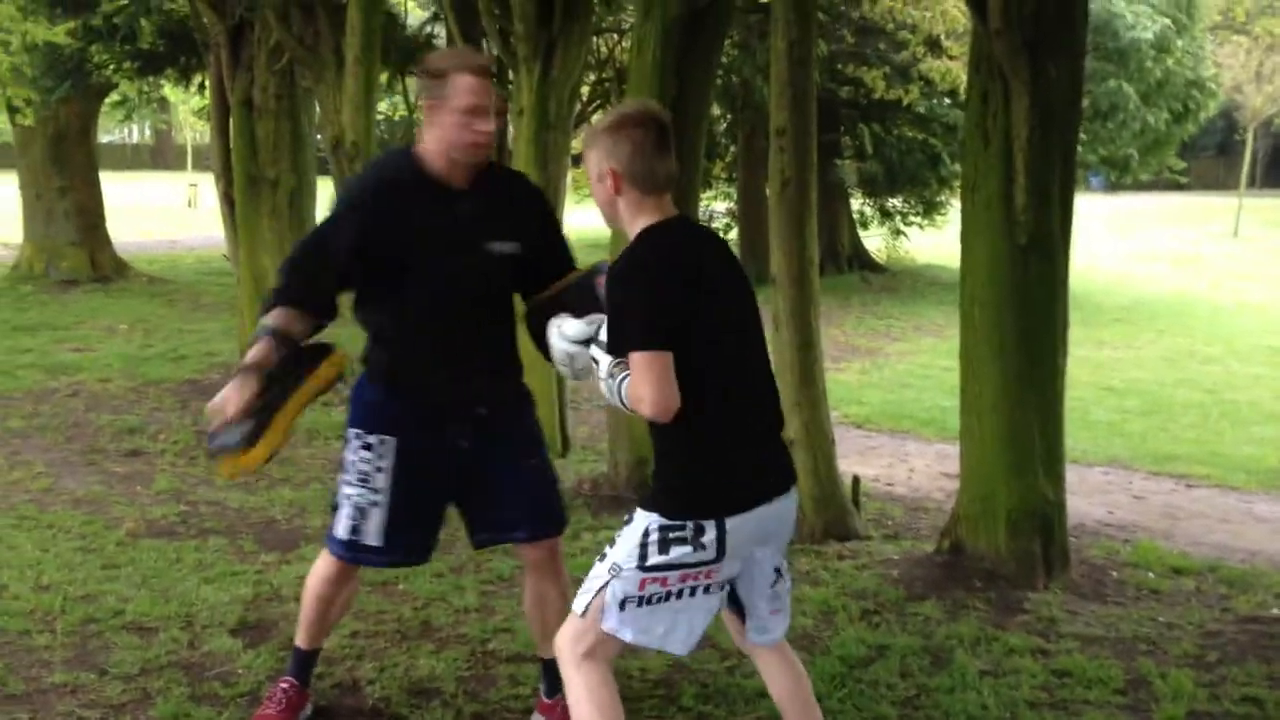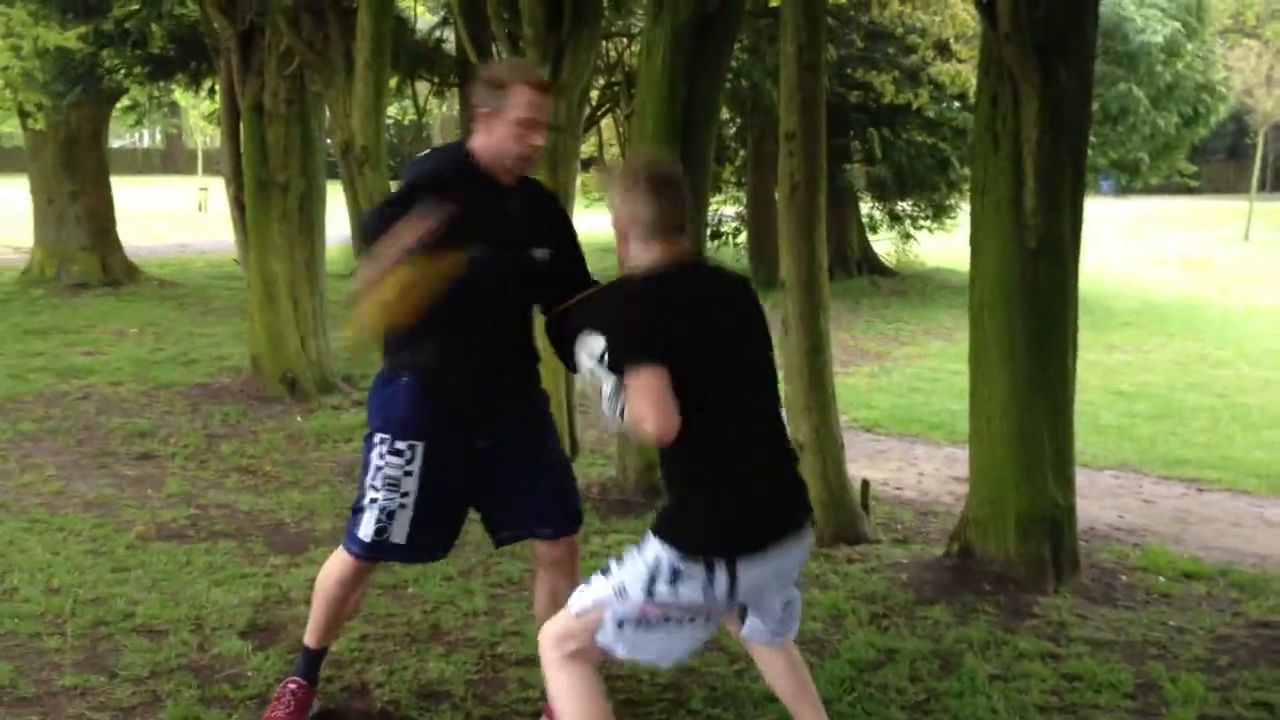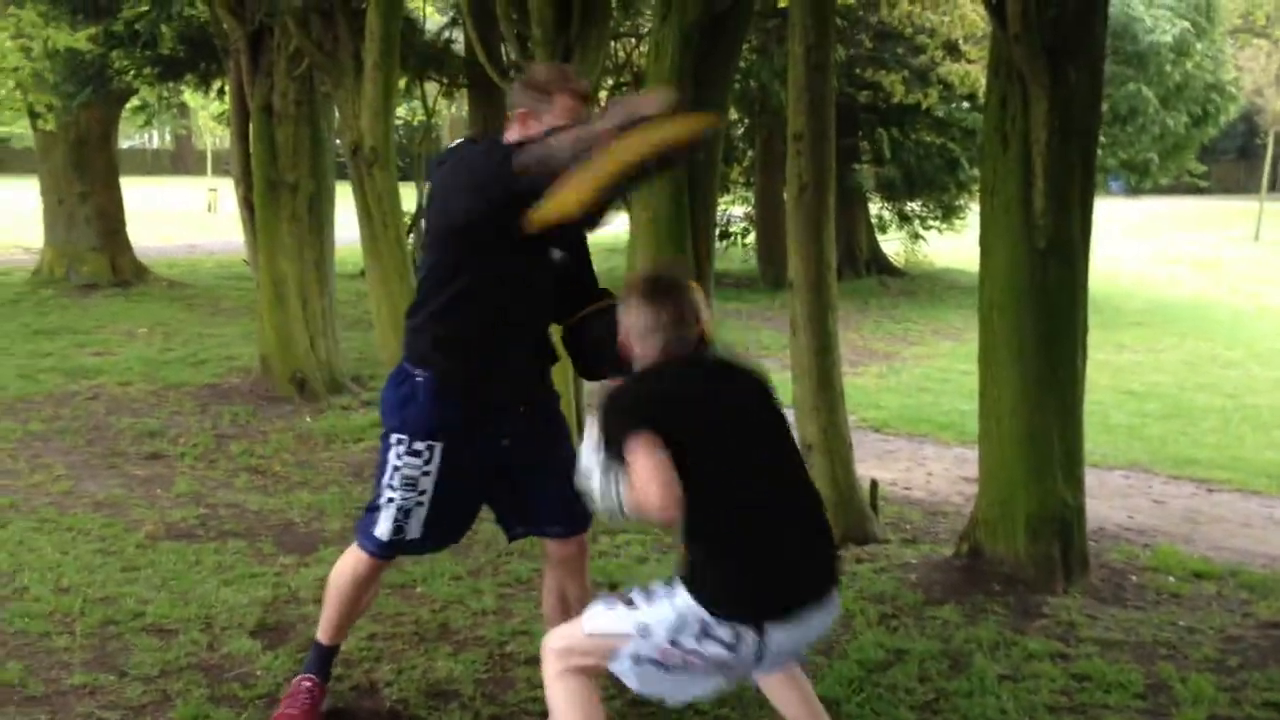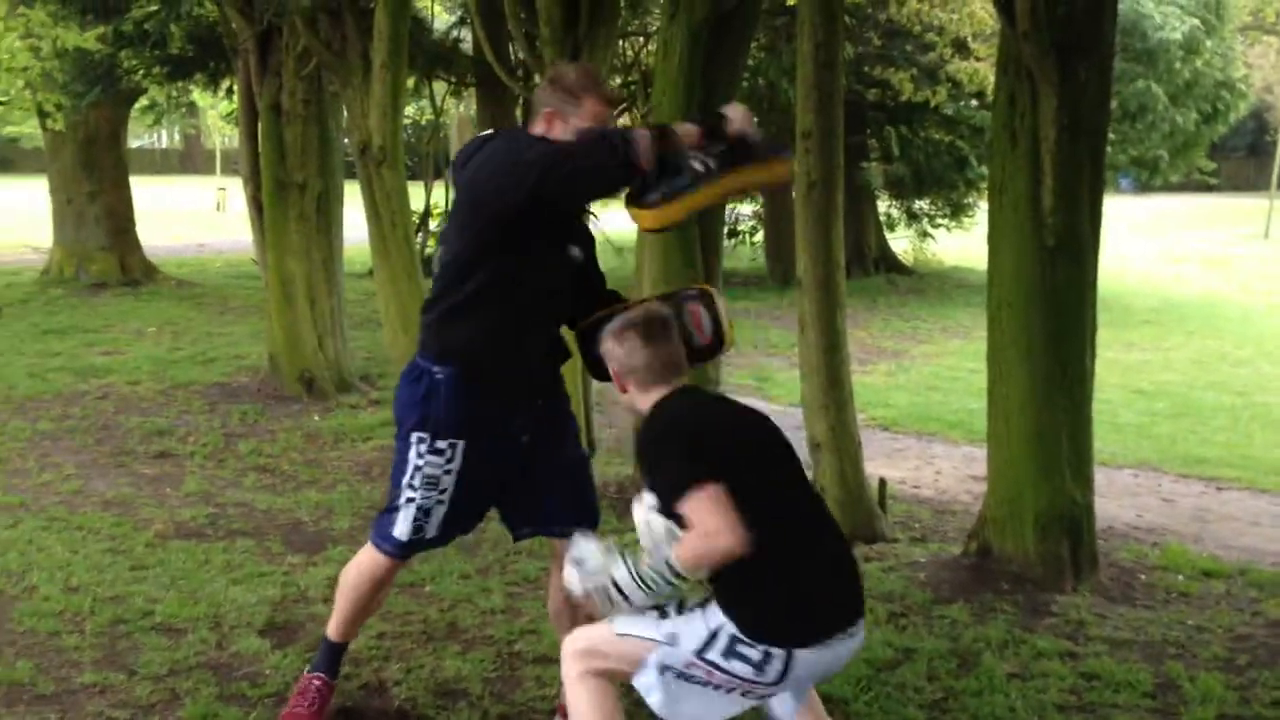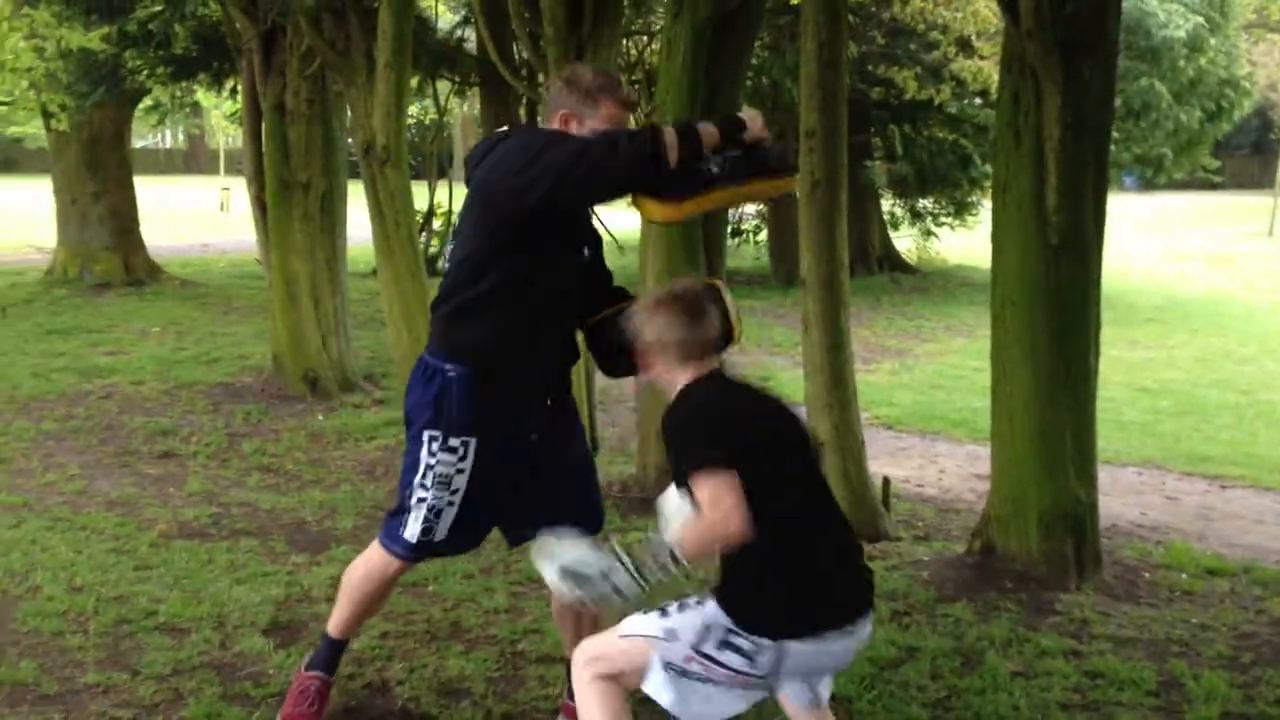
dt=0.1s
person 1, frame 1
left shoulder: (517, 200)
right shoulder: (381, 190)
left elbow: (555, 287)
right elbow: (306, 282)
right wrist: (255, 369)
left hip: (494, 402)
right hip: (400, 401)
left knee: (541, 545)
right knee: (346, 552)
person 1, frame 2
left shoulder: (540, 210)
right shoulder: (436, 182)
left elbow: (573, 299)
right elbow: (385, 233)
left hip: (511, 401)
right hip: (422, 399)
left knee: (558, 545)
right knee: (363, 551)
person 1, frame 3
left shoulder: (556, 217)
right shoulder: (474, 171)
left elbow: (579, 300)
right elbow: (521, 170)
right wrist: (610, 126)
left hip: (523, 396)
right hip: (441, 395)
left knee: (565, 544)
right knee: (379, 546)
person 1, frame 4
left shoulder: (569, 202)
right shoulder: (505, 168)
left elbow: (588, 302)
right elbow: (612, 156)
right wrist: (710, 129)
left hip: (533, 395)
right hip: (455, 391)
left knee: (574, 543)
right knee: (395, 544)
person 1, frame 5
left shoulder: (570, 209)
right shoulder: (519, 163)
left elbow: (598, 302)
right elbow: (628, 161)
right wrist: (730, 130)
left hip: (539, 394)
right hip: (464, 390)
left knee: (578, 542)
right knee: (402, 546)
person 2, frame 1
left shoulder: (636, 270)
right shoulder: (711, 247)
left elbow: (658, 403)
left wrist: (610, 374)
right wrist: (616, 345)
left hip: (699, 509)
right hip: (771, 493)
left knee: (582, 649)
right knee: (761, 637)
person 2, frame 2
left shoulder: (631, 300)
right shoulder: (734, 290)
left elbow: (658, 423)
left wrist: (613, 393)
left hip: (708, 546)
right hip: (787, 528)
left knee: (562, 645)
right knee: (763, 631)
person 2, frame 3
left shoulder: (631, 399)
right shoulder: (745, 380)
left elbow: (663, 503)
left wrist: (611, 485)
left hip: (740, 612)
right hip: (815, 597)
left knee: (563, 654)
right knee: (766, 653)
person 2, frame 4
left shoulder: (664, 431)
right shoulder: (740, 416)
left elbow: (724, 538)
left wrist: (636, 579)
left hip: (769, 635)
right hip: (842, 624)
left knee: (582, 655)
person 2, frame 5
left shoulder: (696, 416)
right shoulder: (767, 407)
left elbow: (728, 522)
left wrist: (634, 571)
left hip: (765, 625)
right hip: (846, 618)
left knee: (593, 665)
right knee: (801, 672)
